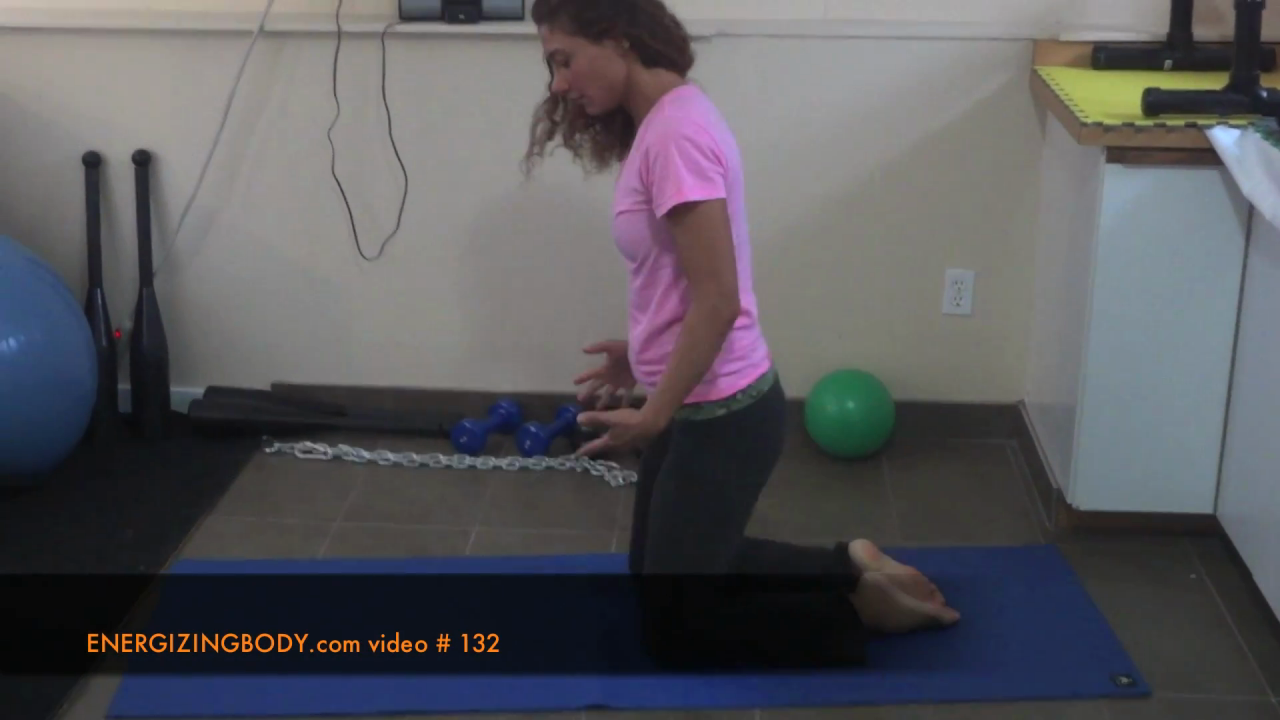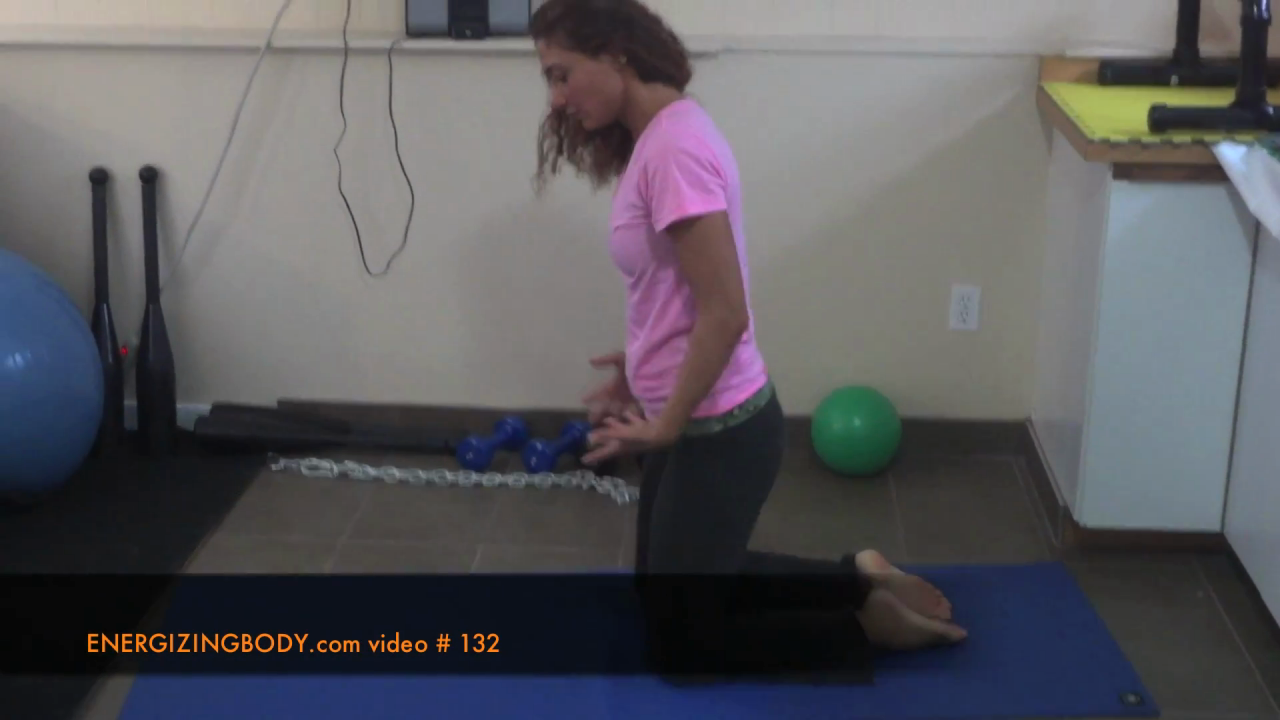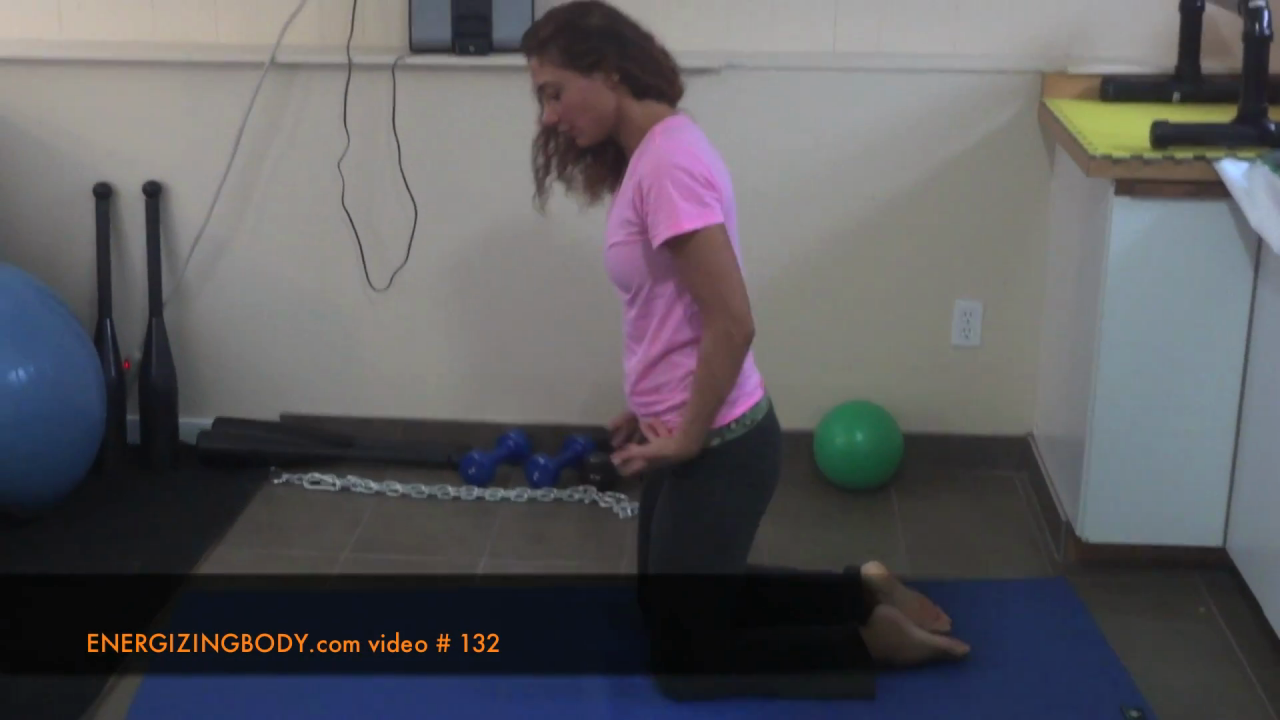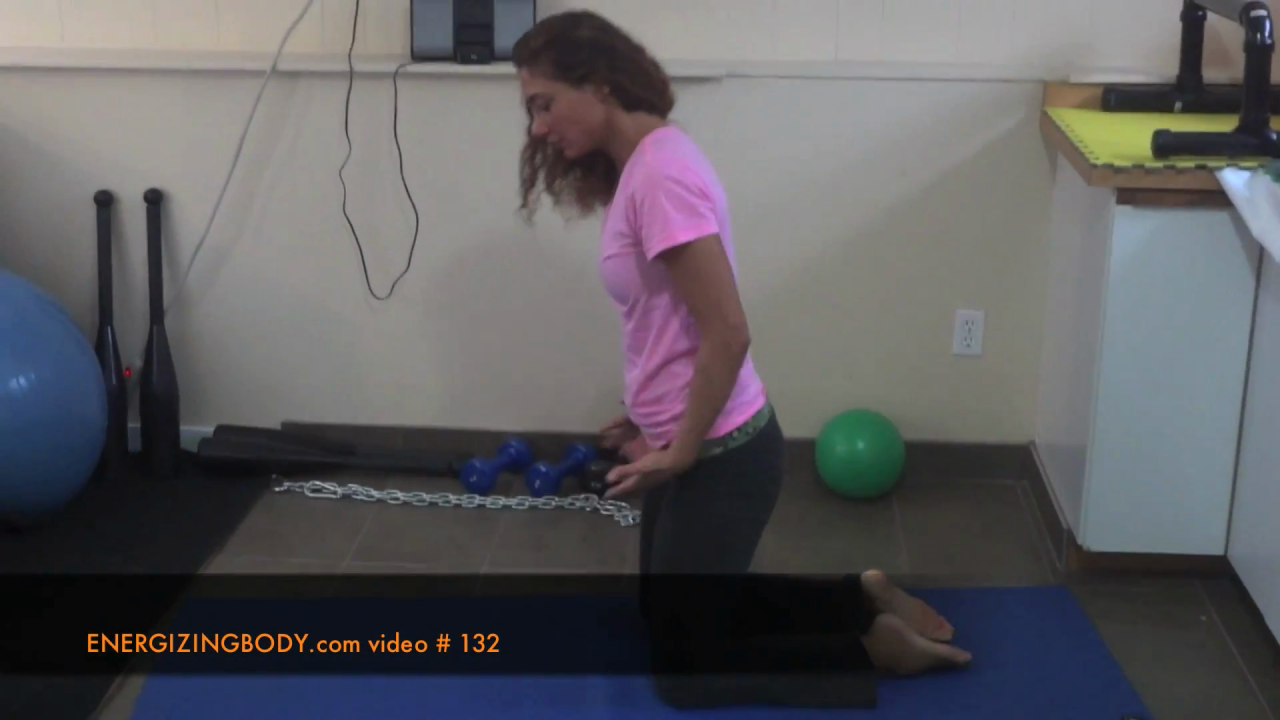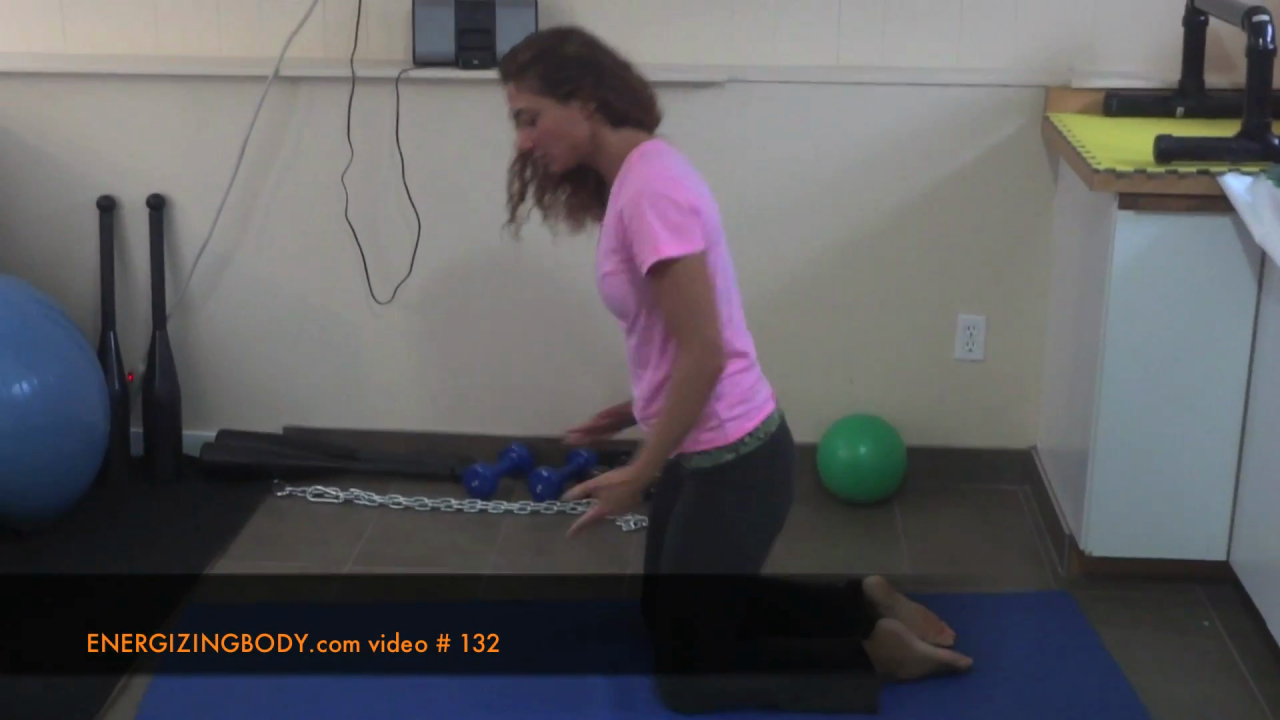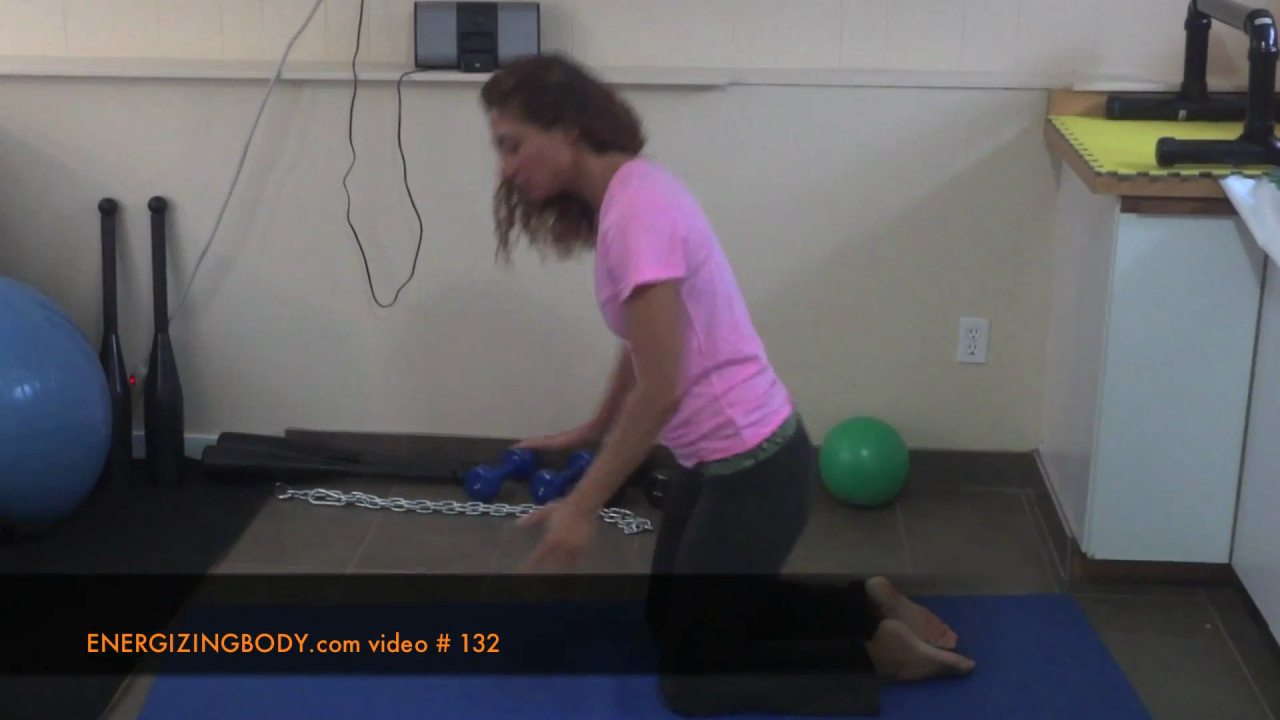
dt=0.1s
person 1, frame 1
left shoulder: (676, 135)
right shoulder: (664, 122)
left elbow: (717, 303)
left wrist: (654, 413)
right wrist: (640, 353)
left hip: (718, 413)
right hip: (696, 401)
left knee: (676, 632)
right knee: (657, 570)
left ankle: (860, 606)
right ankle: (849, 565)
person 1, frame 2
left shoulder: (674, 148)
right shoulder: (661, 136)
left elbow: (725, 313)
left wrist: (671, 422)
right wrist: (642, 371)
left hip: (715, 431)
right hip: (689, 419)
left knee: (685, 648)
right knee: (667, 588)
left ankle: (869, 624)
right ankle: (857, 580)
person 1, frame 3
left shoulder: (669, 163)
right shoulder: (656, 151)
left elbow: (732, 325)
left wrist: (688, 438)
right wrist: (649, 393)
left hip: (717, 445)
right hip: (689, 431)
left knee: (686, 662)
right knee: (669, 603)
left ankle: (870, 637)
right ankle: (861, 593)
person 1, frame 4
left shoulder: (661, 174)
right shoulder: (648, 161)
left elbow: (726, 337)
left wrist: (675, 449)
right wrist: (655, 415)
left hip: (718, 452)
right hip: (695, 439)
left knee: (686, 673)
right knee: (671, 613)
left ankle: (875, 646)
right ankle: (861, 598)
person 1, frame 5
left shoulder: (648, 190)
right shoulder: (638, 175)
left elbow: (704, 355)
left wrist: (642, 469)
right wrist: (634, 410)
left hip: (728, 459)
right hip: (701, 449)
right knee: (670, 619)
left ankle: (874, 649)
right ankle: (859, 602)
person 1, frame 6
left shoulder: (636, 211)
right shoulder: (627, 192)
left elbow: (661, 385)
left wrist: (585, 505)
right wrist: (596, 428)
left hip: (752, 468)
right hip: (721, 460)
right knee: (668, 620)
left ankle: (881, 651)
right ankle: (866, 605)
